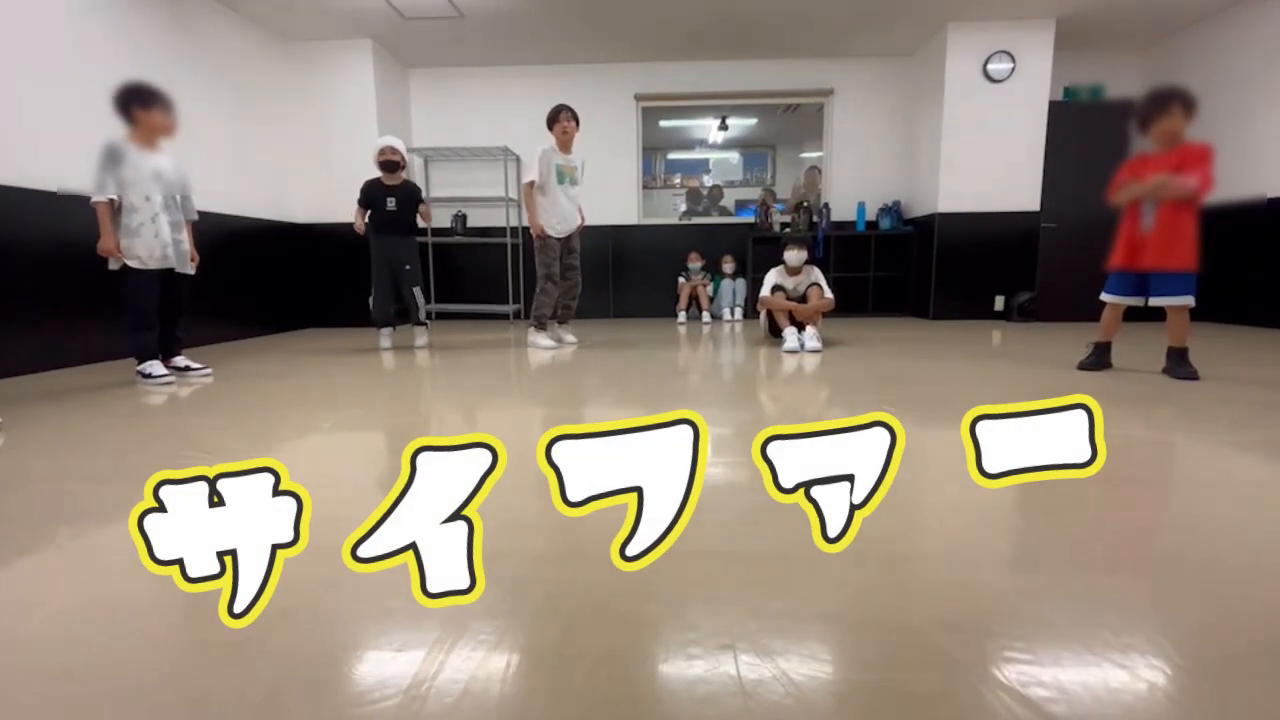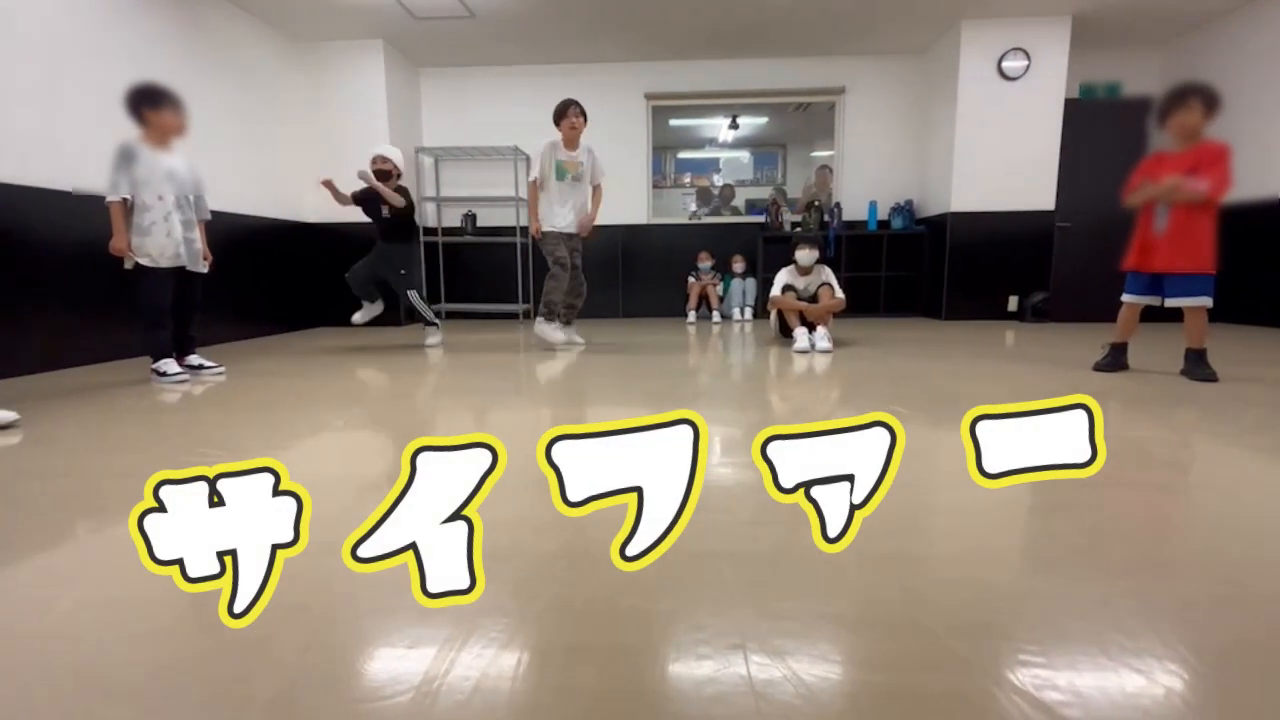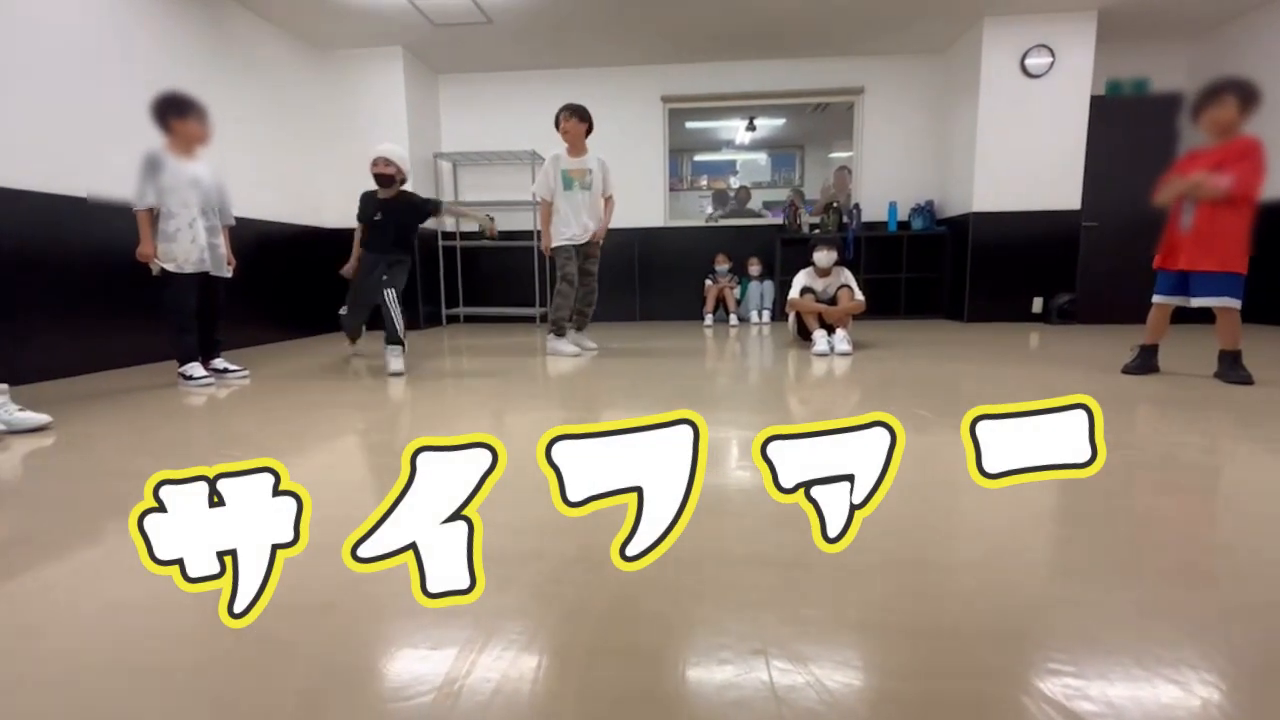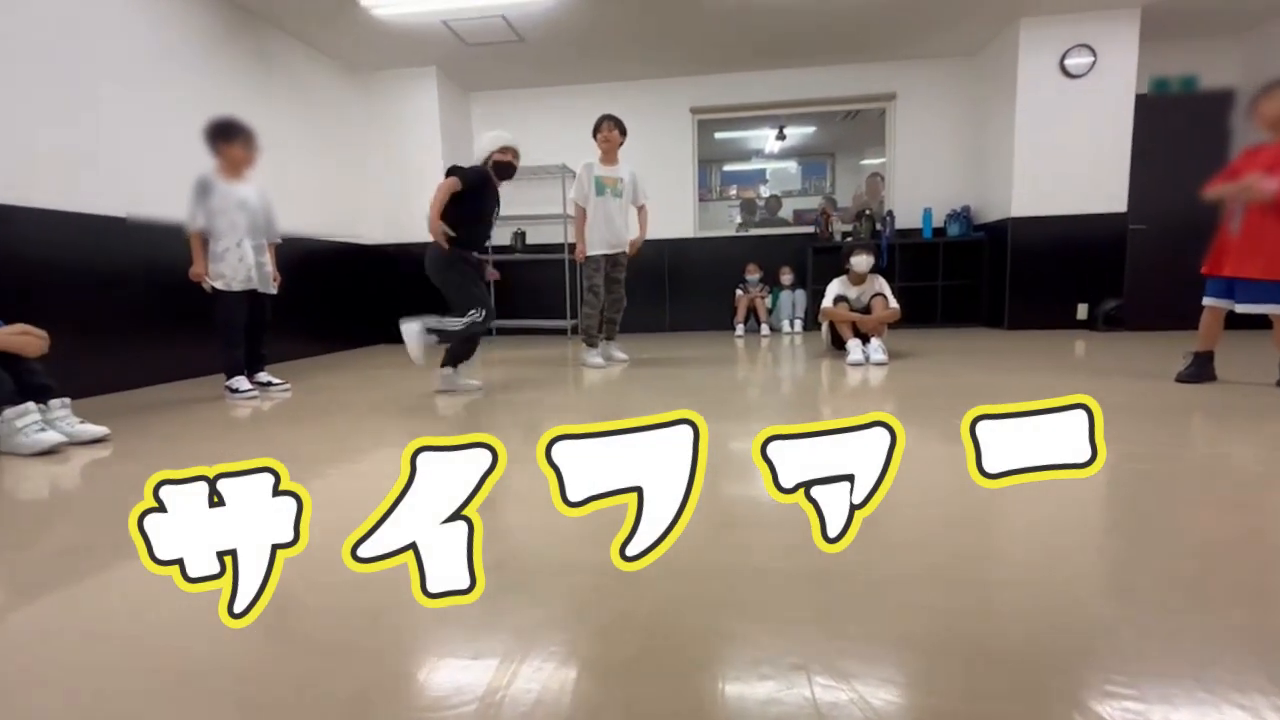
dt=0.7s
person 1, frame 1
left shoulder: (1197, 154)
right shoulder: (1136, 163)
left elbow: (1189, 188)
right elbow: (1117, 196)
left wrist: (1141, 190)
right wrist: (1152, 184)
left hip: (1174, 249)
right hip: (1132, 247)
left knee: (1177, 304)
right knee: (1114, 302)
left ankle: (1177, 357)
right ankle: (1101, 352)
person 1, frame 2
left shoulder: (1215, 153)
right shoulder: (1153, 161)
left elbow: (1203, 191)
right elbow: (1131, 198)
left wrist: (1155, 191)
right wrist: (1165, 186)
left hip: (1190, 250)
right hip: (1148, 247)
left knee: (1195, 305)
right knee: (1131, 301)
left ankle: (1196, 359)
right ankle: (1116, 353)
person 1, frame 3
left shoulder: (1249, 149)
right shoulder: (1191, 158)
left elbow: (1230, 188)
right elbow: (1161, 195)
left wrist: (1186, 187)
right wrist: (1192, 183)
left hip: (1221, 248)
right hip: (1178, 245)
left knee: (1225, 305)
right knee: (1161, 302)
left ankle: (1230, 361)
right ankle: (1146, 355)
person 1, frame 4
right shoulder: (1250, 156)
right elbow: (1210, 190)
left wrist: (1255, 190)
right wrist: (1238, 187)
right hip: (1229, 249)
right knee: (1214, 306)
right ankle: (1202, 363)
person 2, frame 1
left shoulder: (170, 163)
right shoulder: (118, 151)
left elbow: (184, 208)
right elbow: (105, 195)
left wrist: (190, 245)
right wrist: (107, 235)
left hip: (174, 251)
right hip: (137, 250)
left knee: (174, 305)
right knee: (143, 306)
left ankle: (173, 355)
right ankle: (147, 361)
person 2, frame 2
left shoulder: (182, 163)
right shoulder: (131, 151)
left elbow: (197, 208)
right elbow: (118, 195)
left wrist: (203, 244)
right wrist: (119, 234)
left hip: (186, 250)
right hip: (151, 249)
left knee: (188, 304)
right knee: (157, 305)
left ankle: (186, 353)
right ankle: (161, 358)
person 2, frame 3
left shoulder: (207, 170)
right shoulder: (157, 160)
left elbow: (222, 214)
right elbow: (145, 204)
left wrist: (227, 249)
right wrist: (146, 241)
left hip: (211, 255)
right hip: (177, 254)
left knee: (212, 308)
right knee: (183, 308)
left ankle: (212, 358)
right ankle: (188, 362)
person 2, frame 4
left shoulder: (256, 192)
right shoulder: (208, 184)
left elbow: (268, 234)
right elbow: (197, 227)
left wrist: (272, 266)
right wrist: (199, 262)
left hip: (259, 273)
right hip: (227, 272)
left knee: (259, 323)
right knee: (232, 325)
left ankle: (257, 371)
right ankle: (235, 376)
person 3, frame 1
left shoulder: (578, 160)
right shoulder: (546, 154)
right elbow: (529, 187)
left wrist: (580, 214)
right wrist: (533, 220)
left hip: (571, 230)
right hip: (547, 230)
left knee: (572, 280)
right knee: (549, 279)
left ankle: (561, 325)
right ankle: (537, 330)
person 3, frame 2
left shoulder: (589, 153)
right shoulder: (550, 149)
left elbow: (597, 187)
right elbow: (534, 185)
left wrist: (591, 215)
right wrist: (533, 219)
left hip: (573, 227)
right hip: (549, 225)
left knee: (577, 280)
right knee: (561, 267)
left ankle: (566, 324)
right ankle: (546, 319)
person 3, frame 3
left shoulder: (598, 163)
right shoulder: (554, 161)
left elbow: (609, 199)
right elbow: (545, 201)
left wrist: (604, 225)
right wrist: (545, 235)
left hip: (591, 236)
right hip: (564, 235)
left knee: (589, 286)
right knee: (567, 282)
left ankle: (577, 331)
right ankle: (556, 336)
person 3, frame 4
left shoulder: (628, 173)
right shoulder: (588, 169)
left elbow: (641, 206)
right elbow: (580, 209)
left wrist: (642, 235)
right wrist: (579, 242)
left hip: (620, 245)
right hip: (594, 245)
left knee: (616, 295)
right knee: (593, 293)
left ankle: (609, 343)
right ankle: (590, 347)
person 4, frame 1
left shoulder: (411, 189)
right shoulder: (370, 188)
left elbow: (426, 218)
right elbow: (361, 211)
left wrist: (424, 212)
right wrist: (358, 221)
left hip: (406, 243)
right hip: (380, 244)
left knee: (413, 288)
right knee: (381, 292)
left ankle: (420, 329)
right ankle: (385, 332)
person 4, frame 2
left shoulder: (402, 192)
right shoulder: (368, 193)
left elbow: (398, 202)
right elbow: (345, 201)
left wrist: (375, 184)
right wrist: (332, 188)
left hip: (406, 249)
right hip: (383, 247)
left knee: (411, 292)
right knee: (355, 276)
left ankle: (433, 328)
right ankle: (372, 304)
person 4, frame 3
left shoulder: (408, 201)
right shoulder: (367, 199)
left elbow: (442, 208)
left wrist: (480, 218)
right wrist: (353, 260)
left hip: (394, 263)
right hip: (368, 261)
left knee: (388, 297)
right knee: (351, 312)
left ankle: (395, 353)
right ankle: (353, 339)
person 4, frame 4
left shoulder: (489, 198)
right shoulder: (475, 176)
right elbow: (448, 185)
left wrist: (482, 268)
right wrist: (434, 218)
left hip: (463, 258)
right hip: (450, 257)
left knee: (481, 314)
right knee: (478, 314)
left ankle: (449, 374)
right ankle: (421, 329)
